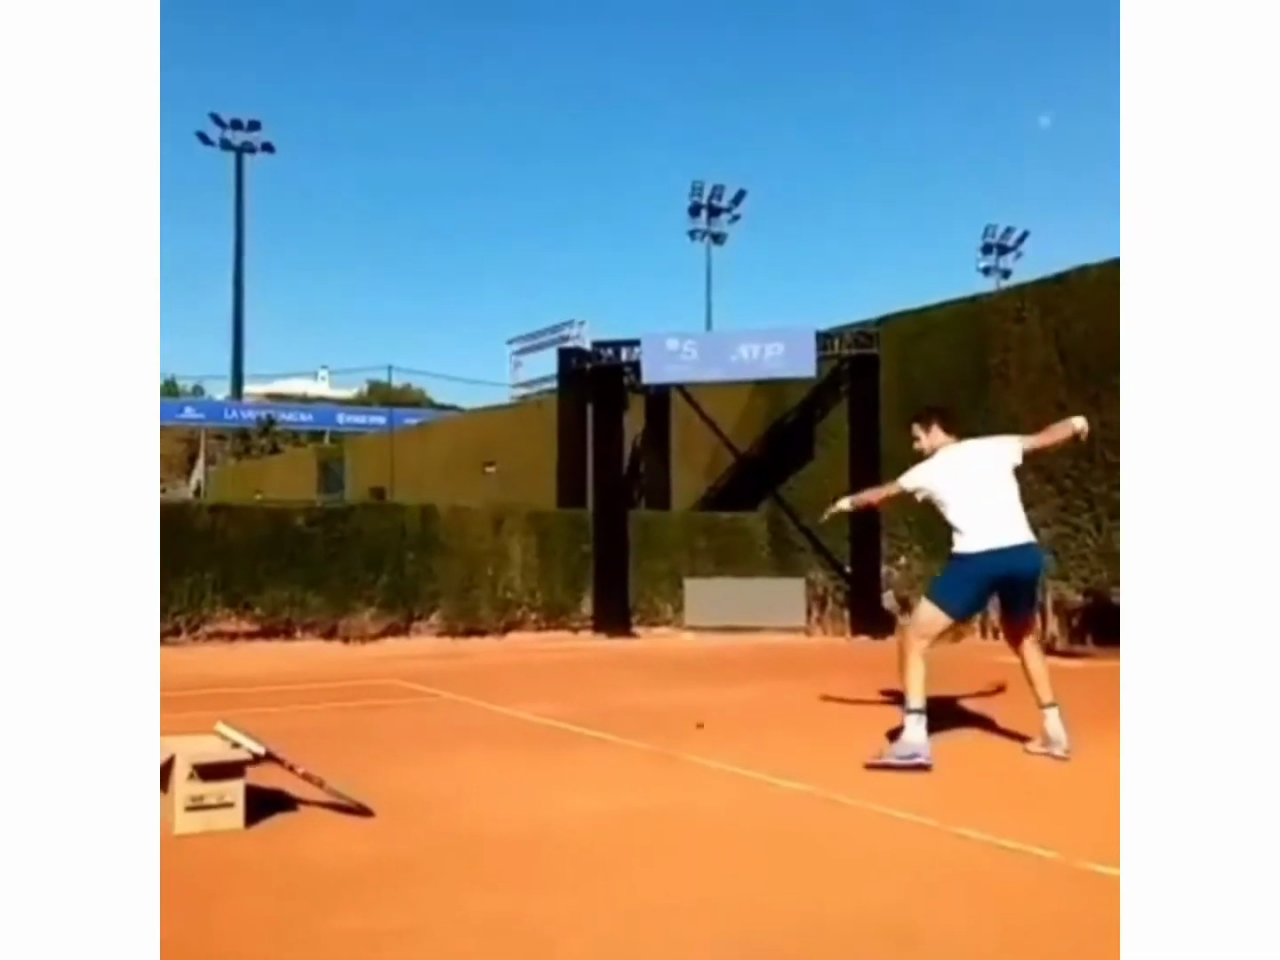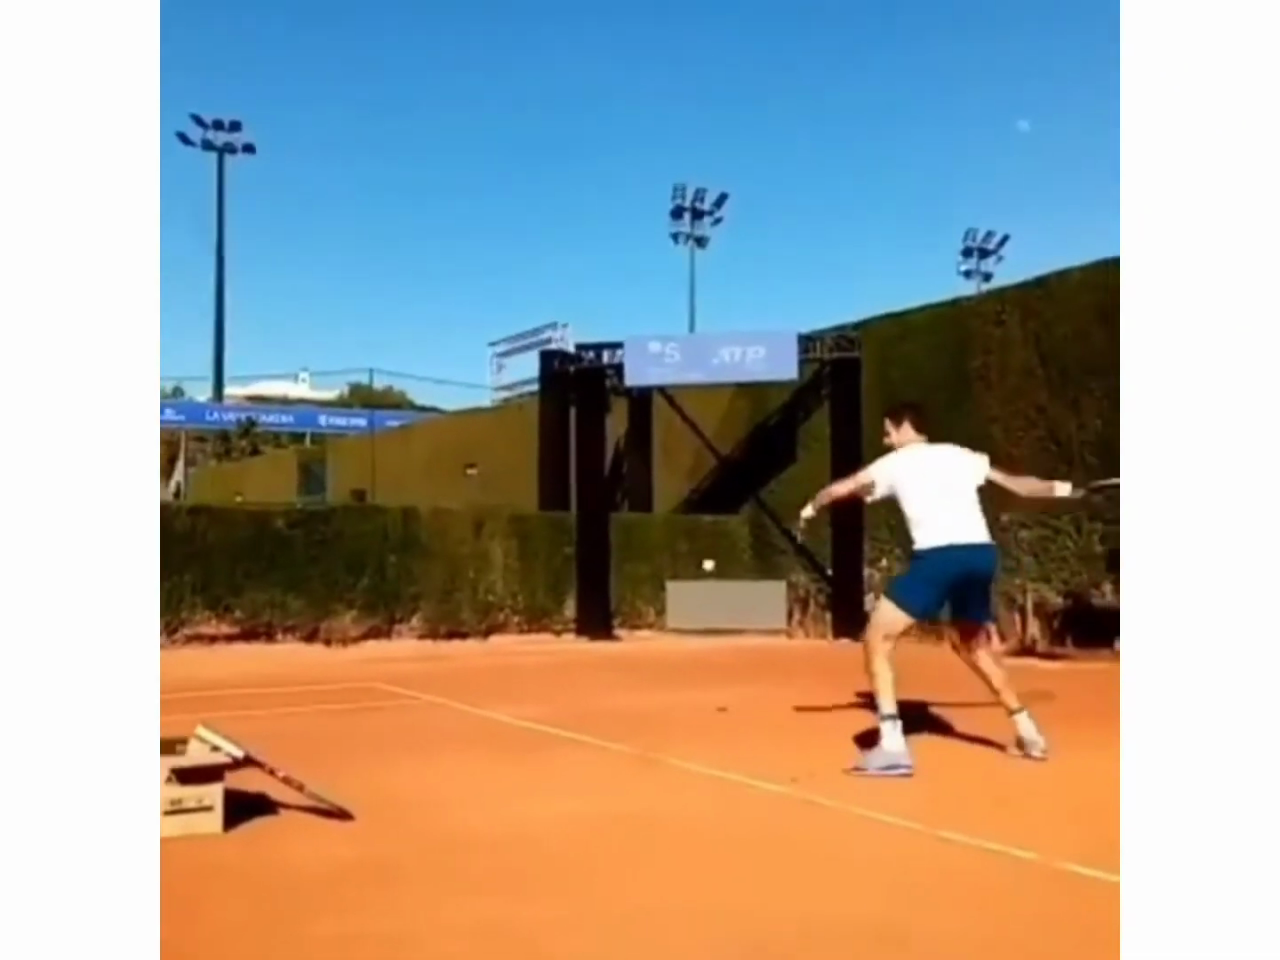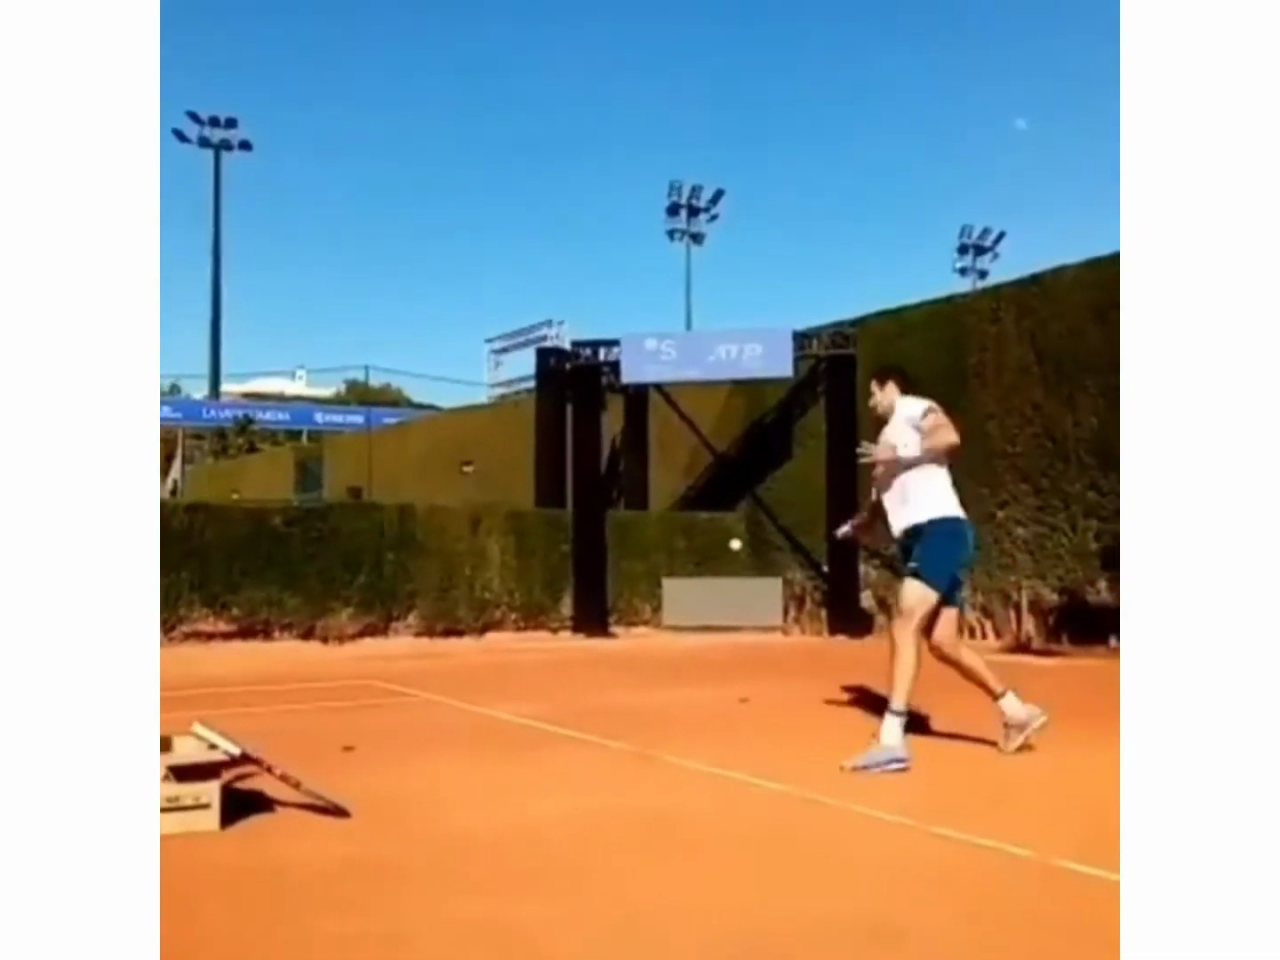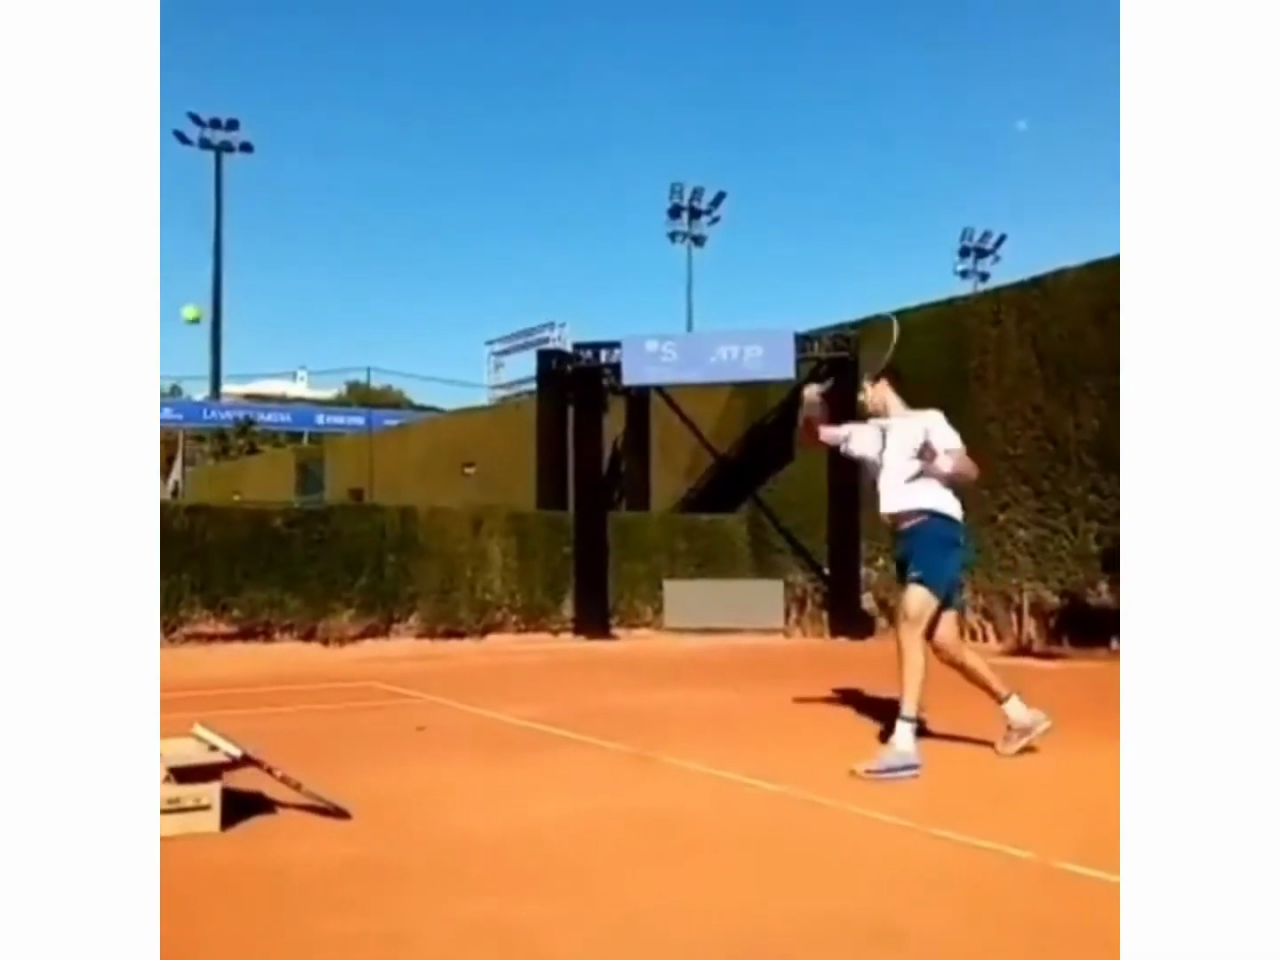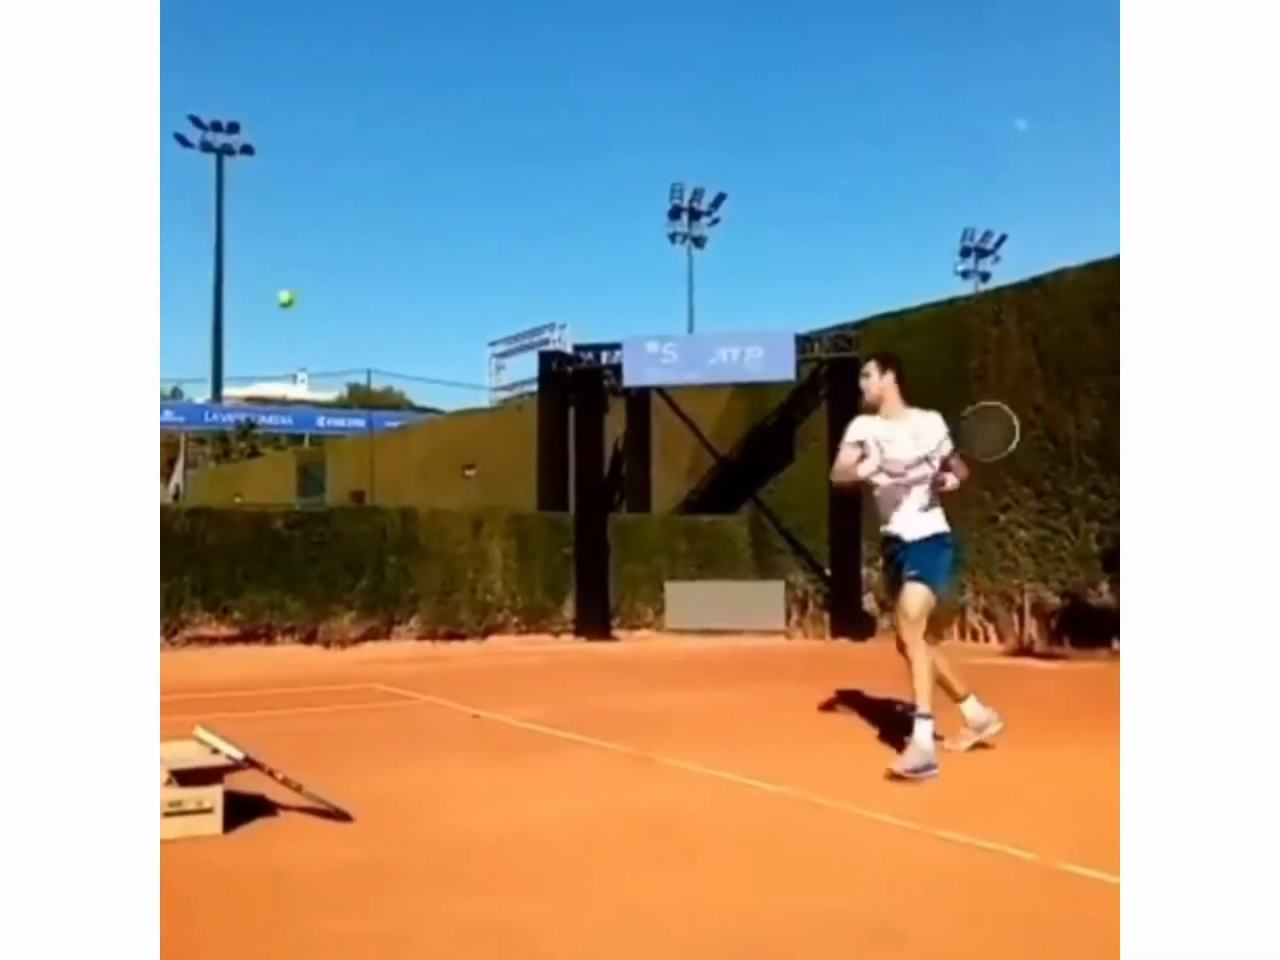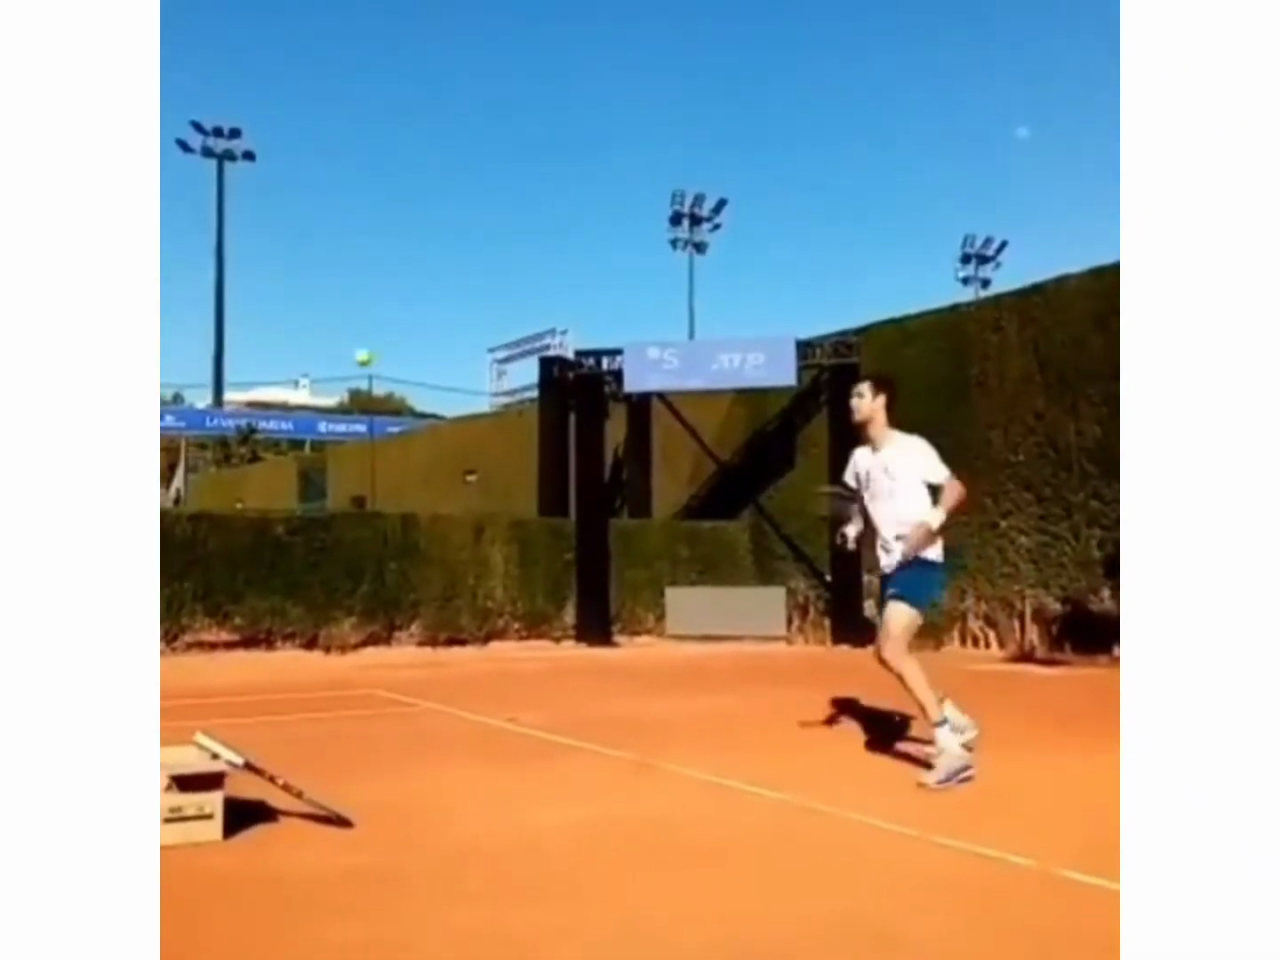
dt=0.4s
person 1, frame 1
left shoulder: (929, 470)
right shoulder: (995, 447)
left elbow: (878, 494)
right elbow: (1045, 437)
left wrist: (844, 503)
right wrist: (1076, 424)
left hip: (978, 559)
right hip: (1026, 554)
left knee: (913, 639)
right knee: (1021, 636)
left ankle: (913, 739)
right ankle: (1054, 731)
person 1, frame 2
left shoulder: (895, 462)
right shoulder: (960, 454)
left elbow: (838, 490)
right elbow: (1015, 483)
left wrist: (810, 508)
right wrist: (1060, 488)
left hip: (937, 556)
right hip: (983, 554)
left knee: (876, 641)
right knee: (975, 648)
left ankle: (891, 747)
right ankle: (1027, 734)
person 1, frame 3
left shoulder: (913, 407)
right shoulder: (890, 438)
left elbow: (948, 437)
right elbow: (877, 505)
left wrist: (897, 455)
right wrist: (855, 526)
left hip: (940, 532)
right hip: (919, 541)
left knee: (903, 625)
right knee: (943, 643)
left ankle: (890, 743)
right ankle: (1017, 711)
person 1, frame 4
left shoulder: (930, 420)
right shoulder: (866, 432)
left elbow: (969, 472)
right elbow: (814, 435)
left wrist: (939, 465)
right wrist: (811, 405)
left hip: (936, 531)
right hip: (906, 539)
left knee: (909, 627)
right knee: (945, 642)
left ankle: (903, 746)
right ankle: (1022, 716)
person 1, frame 5
left shoulder: (928, 421)
right shoulder: (861, 427)
left elbow: (959, 468)
right elbow: (838, 474)
left wrist: (947, 481)
right wrist: (877, 469)
left hip: (930, 539)
right hip: (895, 542)
left knee: (909, 630)
right knee: (909, 641)
left ankle: (922, 741)
right ankle: (976, 714)
person 1, frame 6
left shoulder: (911, 448)
right shoulder: (858, 459)
left elbow: (956, 489)
left wrist: (931, 525)
right wrist: (852, 528)
left hip: (919, 563)
right hip: (892, 566)
left knee: (892, 648)
right knee: (891, 650)
left ankle: (952, 750)
right ankle: (955, 720)
